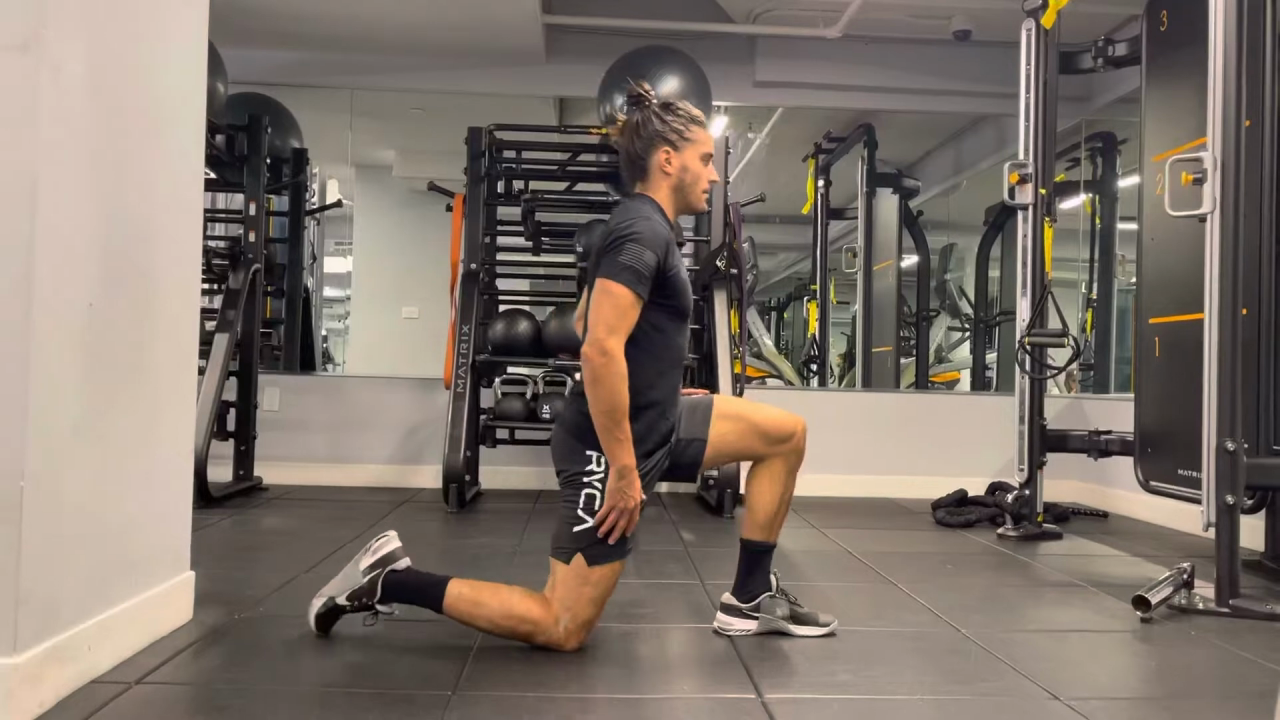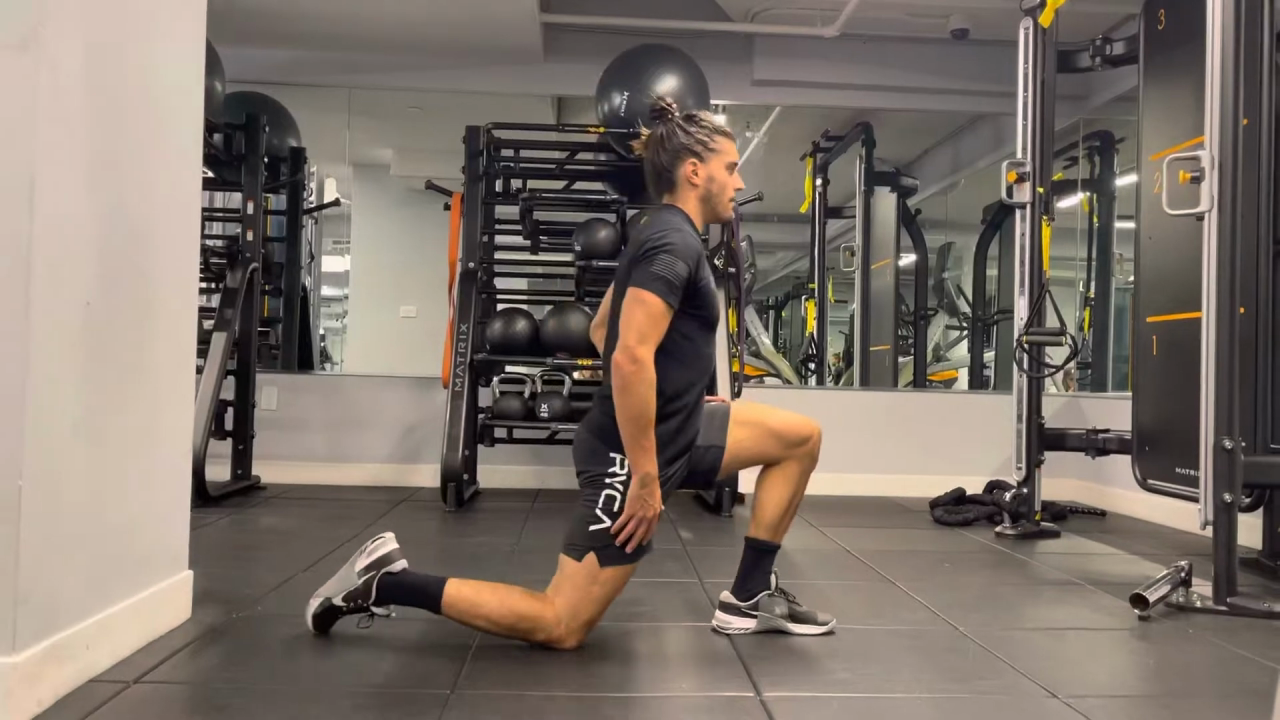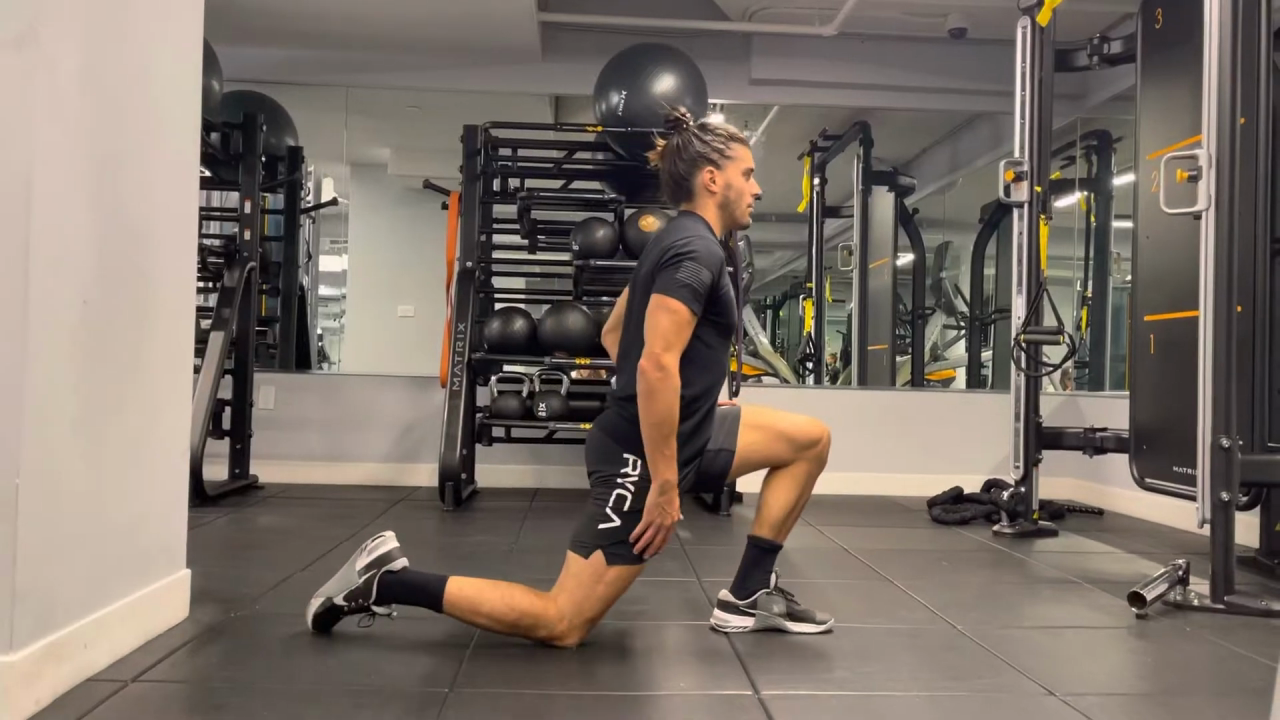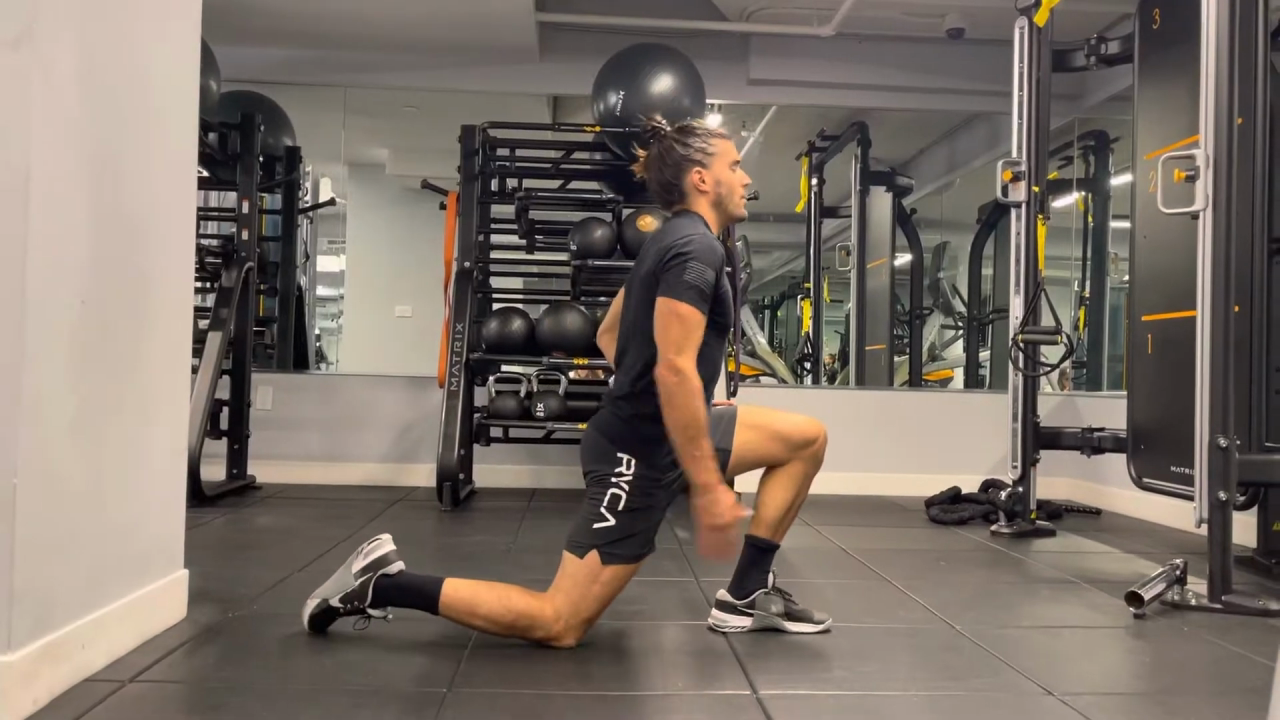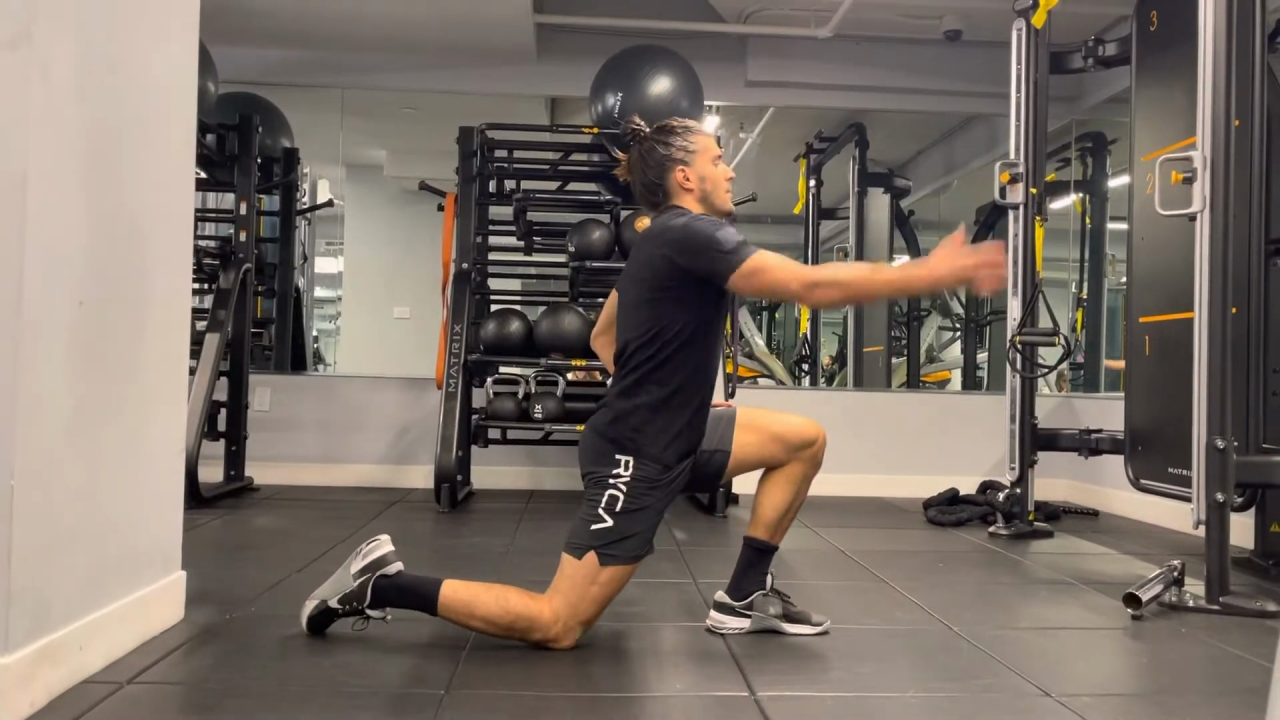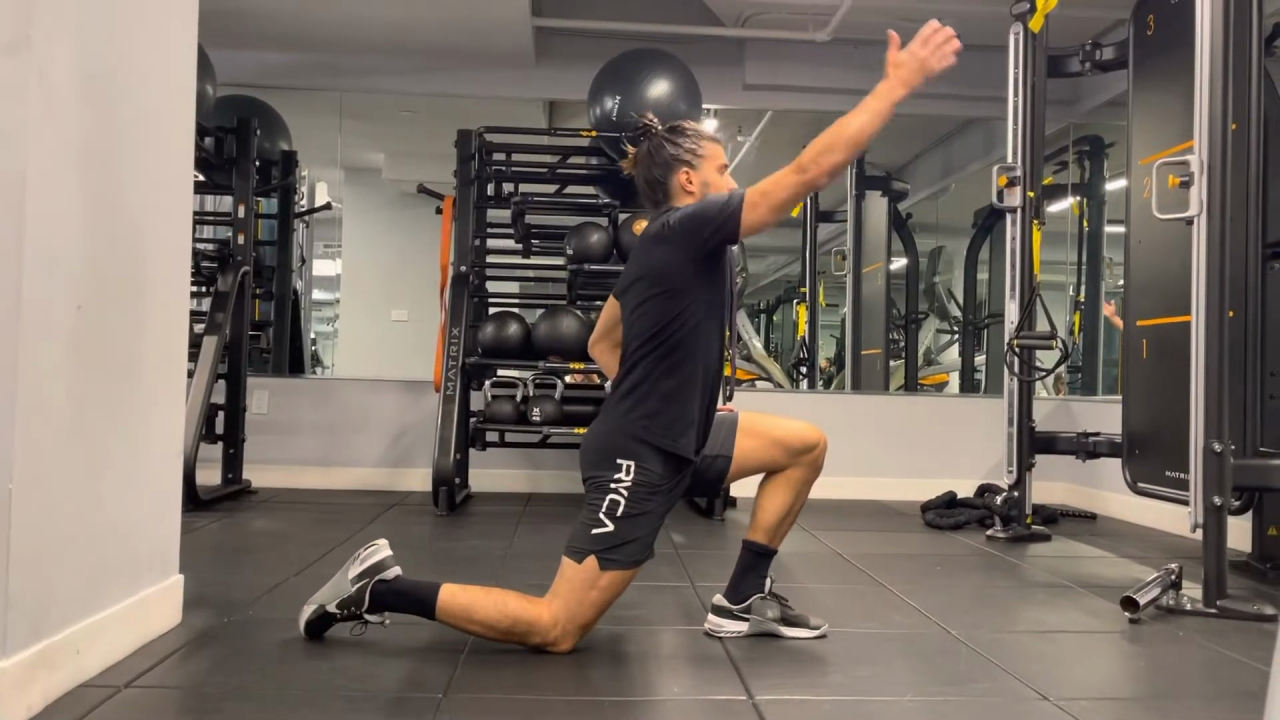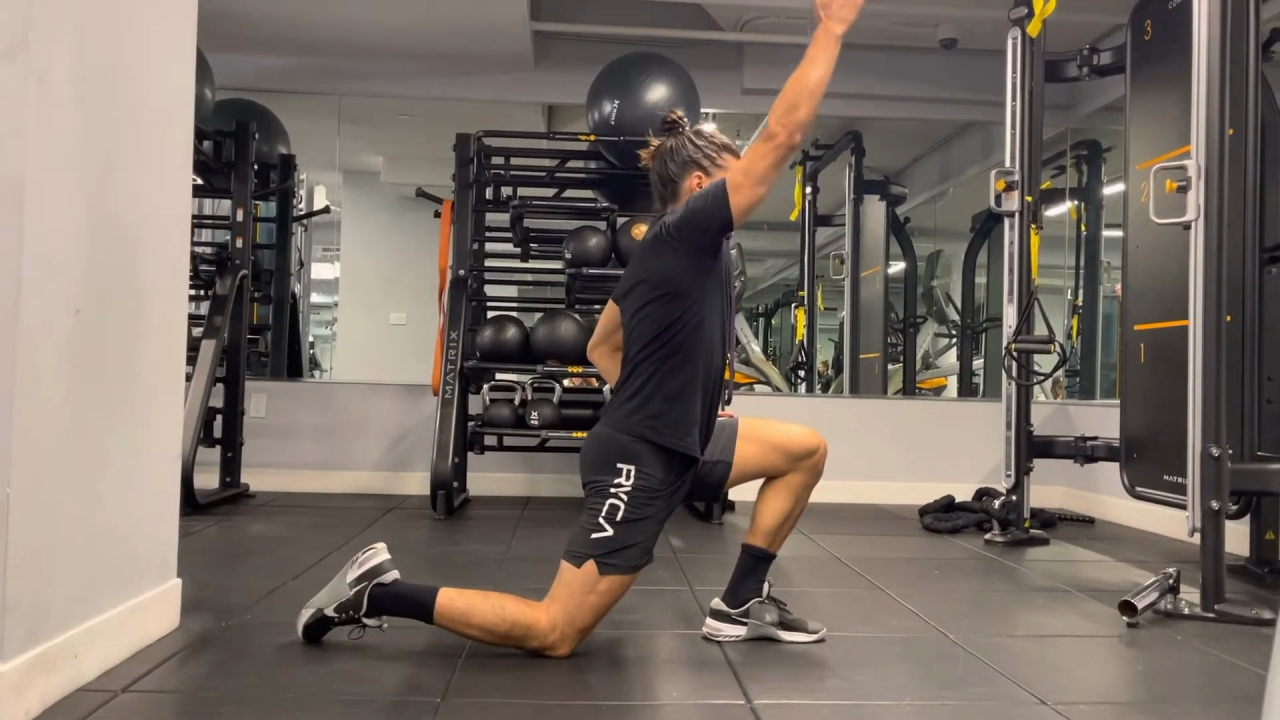
dt=0.3s
person 1, frame 1
left shoulder: (644, 225)
right shoulder: (642, 231)
left elbow: (584, 323)
right elbow: (600, 349)
right wrist: (622, 467)
left hip: (653, 422)
right hip: (612, 443)
left knee: (785, 434)
right knee: (561, 628)
left ankle: (750, 599)
right ankle: (388, 580)
person 1, frame 2
left shoulder: (663, 234)
right shoulder: (674, 243)
left elbow: (601, 328)
right elbow: (631, 357)
right wrist: (645, 477)
left hip: (671, 428)
right hip: (635, 447)
left knee: (800, 437)
right knee: (561, 625)
left ankle: (750, 597)
right ankle: (384, 583)
person 1, frame 3
left shoulder: (680, 241)
right shoulder: (697, 251)
left elbow: (614, 333)
right elbow: (657, 365)
right wrist: (665, 485)
left hip: (677, 432)
right hip: (643, 452)
left knee: (810, 440)
right knee: (562, 623)
left ankle: (749, 594)
right ankle: (385, 583)
person 1, frame 4
left shoulder: (675, 241)
right shoulder: (696, 249)
left elbow: (609, 334)
right elbow: (674, 369)
right wrist: (709, 488)
left hip: (649, 435)
right hip: (640, 454)
left knee: (805, 438)
right knee: (558, 623)
left ankle: (747, 595)
right ankle: (380, 584)
person 1, frame 5
left shoulder: (669, 242)
right shoulder: (689, 238)
left elbow: (603, 336)
right elbow: (812, 285)
right wrist: (932, 273)
left hip: (666, 437)
right hip: (636, 458)
left knee: (804, 439)
right knee: (557, 624)
left ankle: (743, 598)
right ankle: (384, 584)
person 1, frame 6
left shoulder: (664, 246)
right shoulder: (688, 232)
left elbow: (602, 343)
right elbow: (808, 171)
right wrist: (897, 83)
left hip: (667, 438)
right hip: (638, 460)
left knee: (804, 445)
right knee: (556, 629)
left ankle: (741, 599)
right ankle: (382, 588)
person 1, frame 7
left shoulder: (665, 251)
right shoulder: (686, 233)
left elbow: (601, 347)
right elbow: (781, 136)
left hip: (670, 442)
right hip: (640, 462)
left knee: (804, 450)
right knee: (554, 632)
left ankle: (740, 605)
right ankle: (377, 593)
